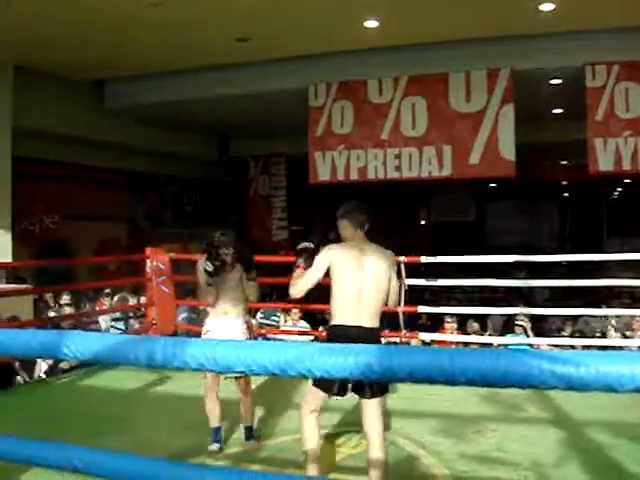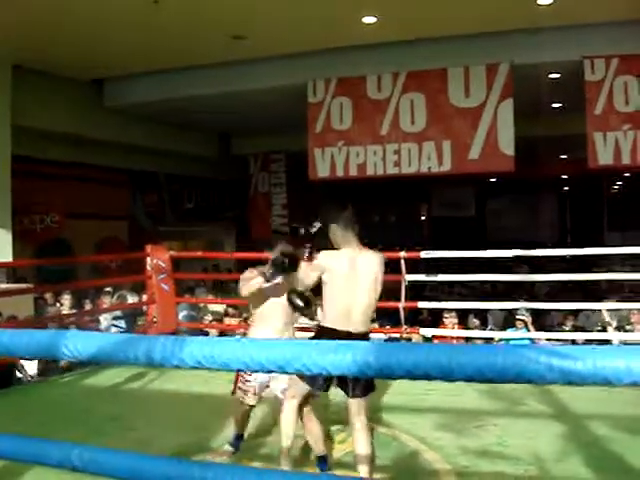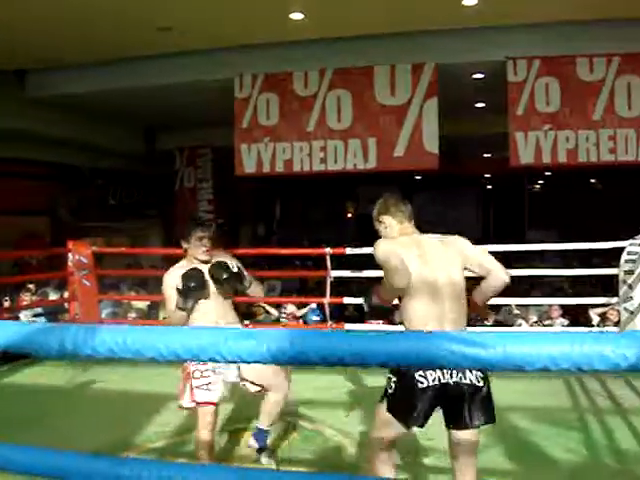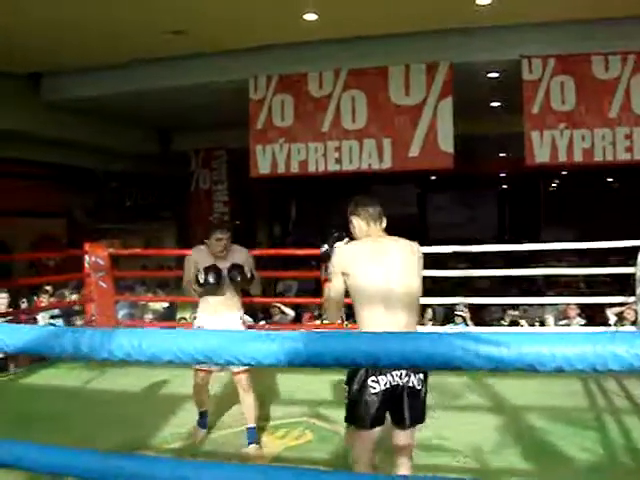
dt=1s
person 1, frame 1
left shoulder: (332, 252)
right shoulder: (387, 257)
left elbow: (296, 291)
left wrist: (301, 263)
left hip: (339, 340)
right hip: (371, 343)
left knee: (309, 410)
right knee: (374, 429)
person 1, frame 2
left shoulder: (327, 258)
right shoulder: (377, 260)
left elbow: (304, 282)
left hip: (327, 342)
left knee: (291, 400)
right knee: (359, 421)
person 1, frame 3
left shoulder: (386, 246)
right shoulder: (454, 242)
left elbow: (401, 278)
right elbow: (501, 276)
left wrist: (380, 295)
right wrist: (470, 303)
left knee: (380, 443)
person 1, frame 4
left shoulder: (344, 254)
right shoulder: (411, 248)
left elbow: (333, 315)
left wrist: (330, 271)
left knee: (362, 462)
right knee: (404, 453)
person 2, frame 1
left shoulder: (242, 264)
right shoulder: (205, 264)
left elbow: (253, 297)
right elbow: (207, 299)
left wrist: (250, 273)
right wrist: (210, 275)
left hip: (238, 326)
right hip: (214, 326)
left knee: (243, 384)
right knee: (210, 384)
left ankle: (249, 433)
right ankle: (216, 436)
person 2, frame 2
left shoulder: (294, 278)
right shoulder: (253, 275)
right elbow: (245, 291)
right wrist: (270, 273)
left knee: (303, 408)
right knee: (242, 405)
right ankle: (236, 441)
person 2, frame 3
left shoulder: (225, 261)
right shoulder: (173, 275)
left elbow: (260, 294)
right elbow: (176, 322)
left wrist: (241, 280)
right wrist: (184, 300)
left knee: (279, 382)
right knee: (206, 419)
left ankle: (260, 440)
person 2, frame 4
left shoulder: (242, 254)
right shoulder: (195, 255)
left elbow: (256, 291)
right elbow: (187, 290)
left wrist: (249, 279)
right wrist: (200, 284)
left hip: (233, 322)
right hip: (206, 322)
left knee: (243, 381)
right knee: (200, 380)
left ankle: (252, 439)
right ankle: (203, 418)
